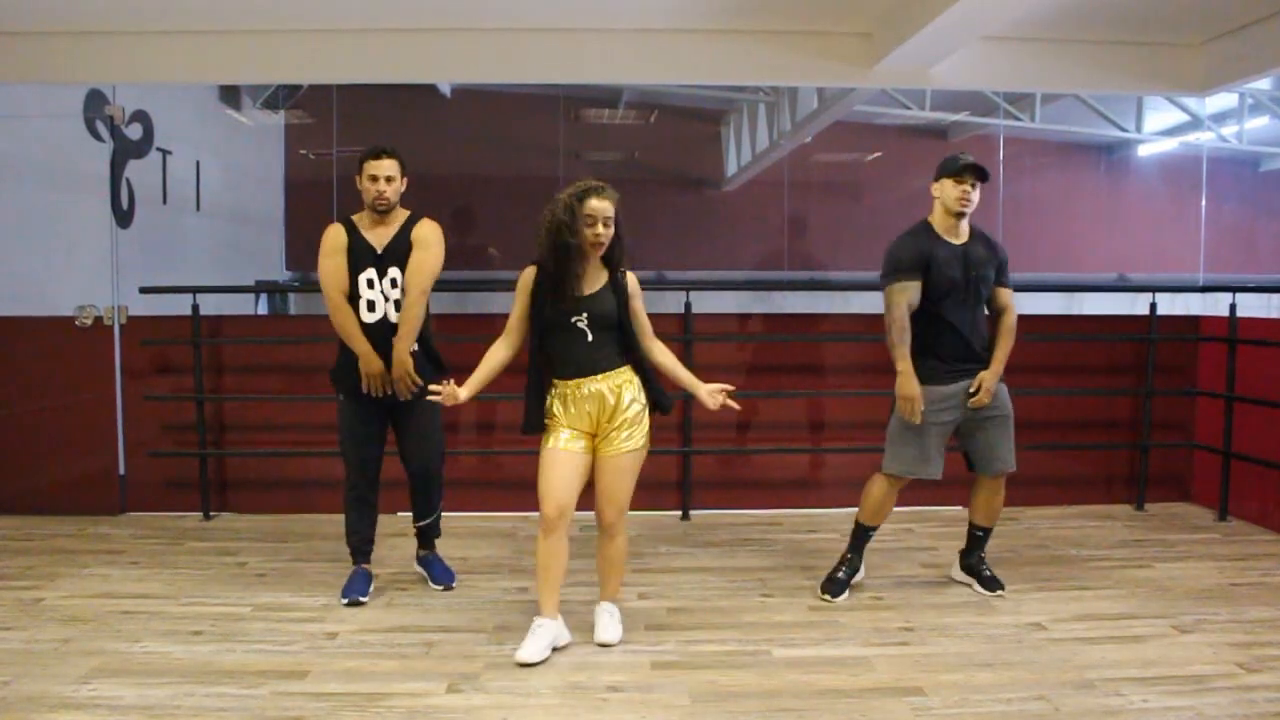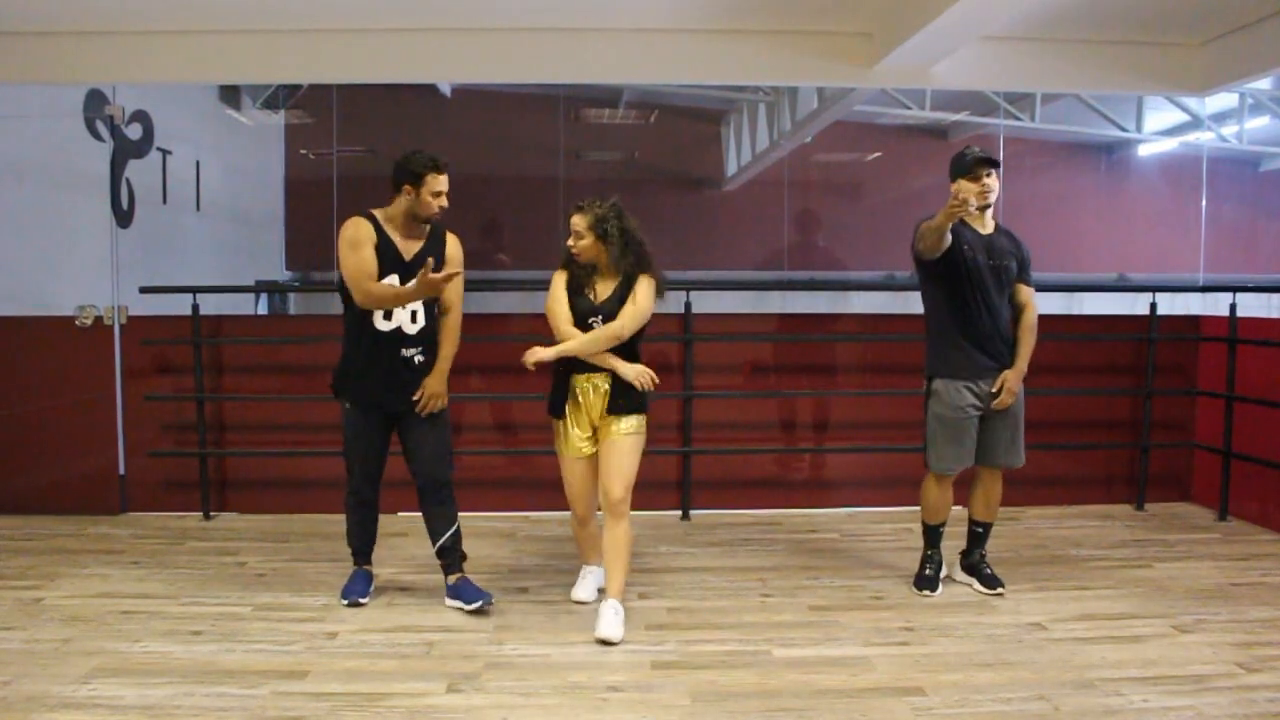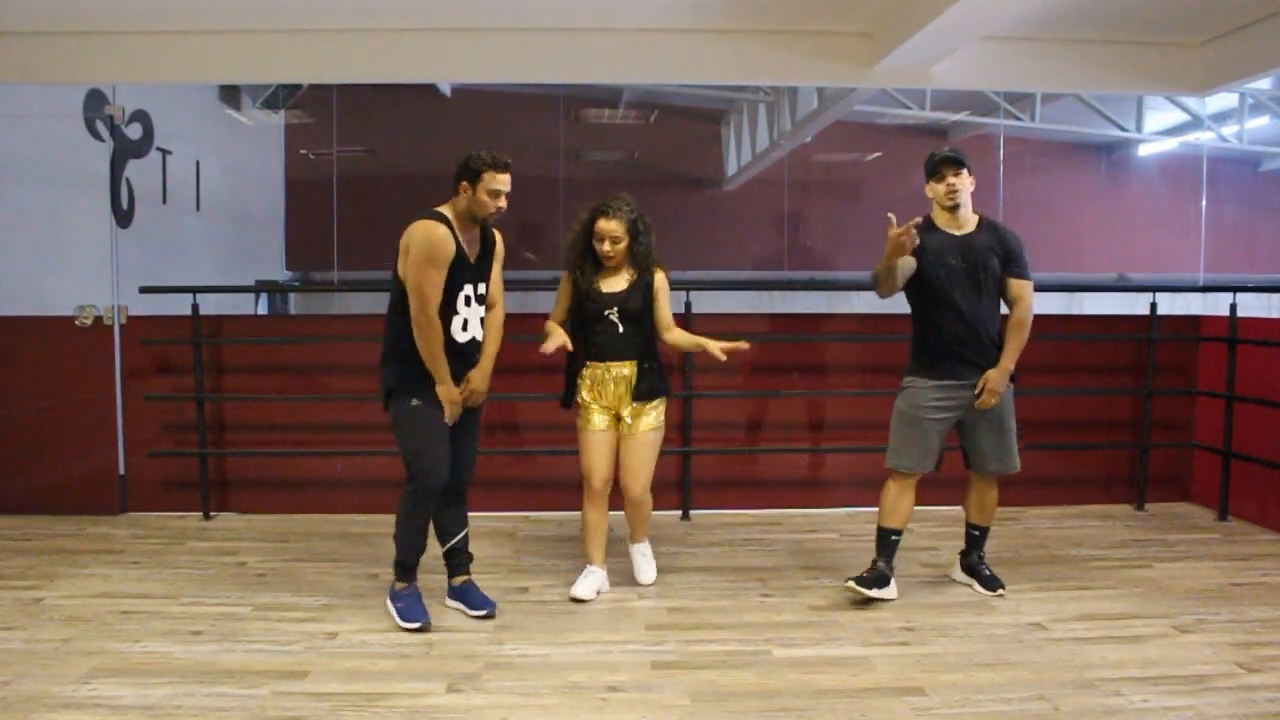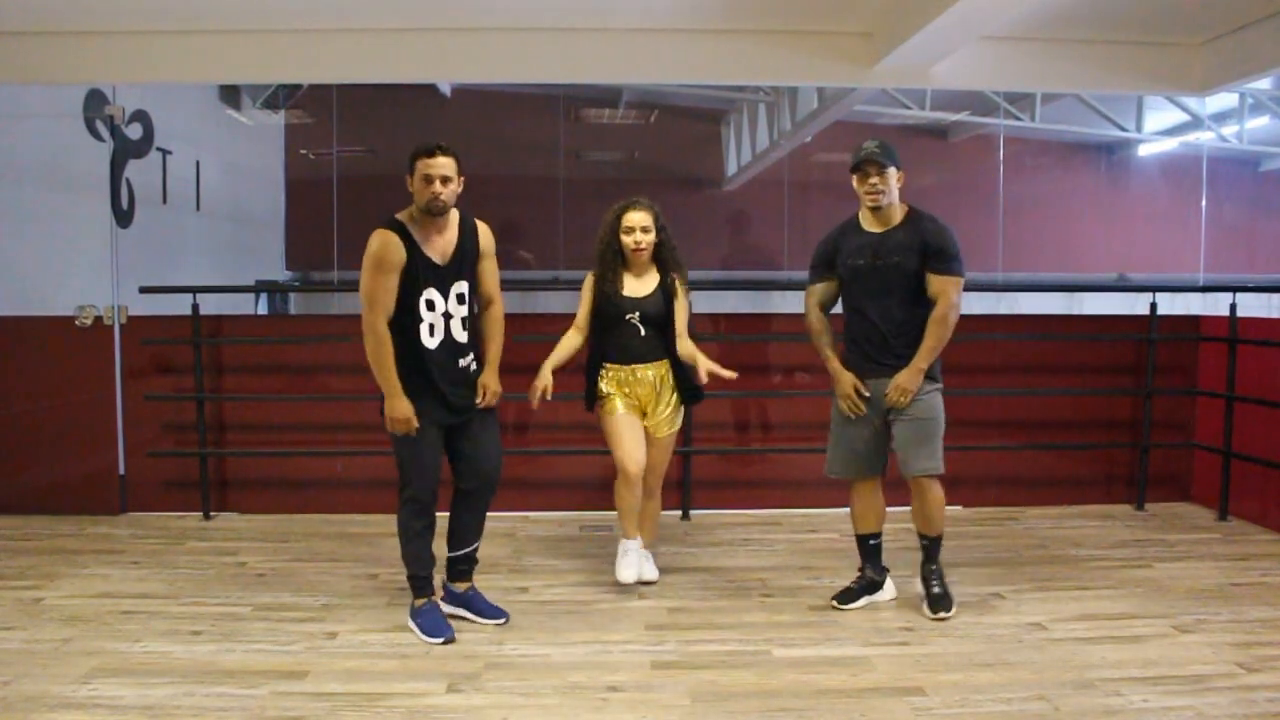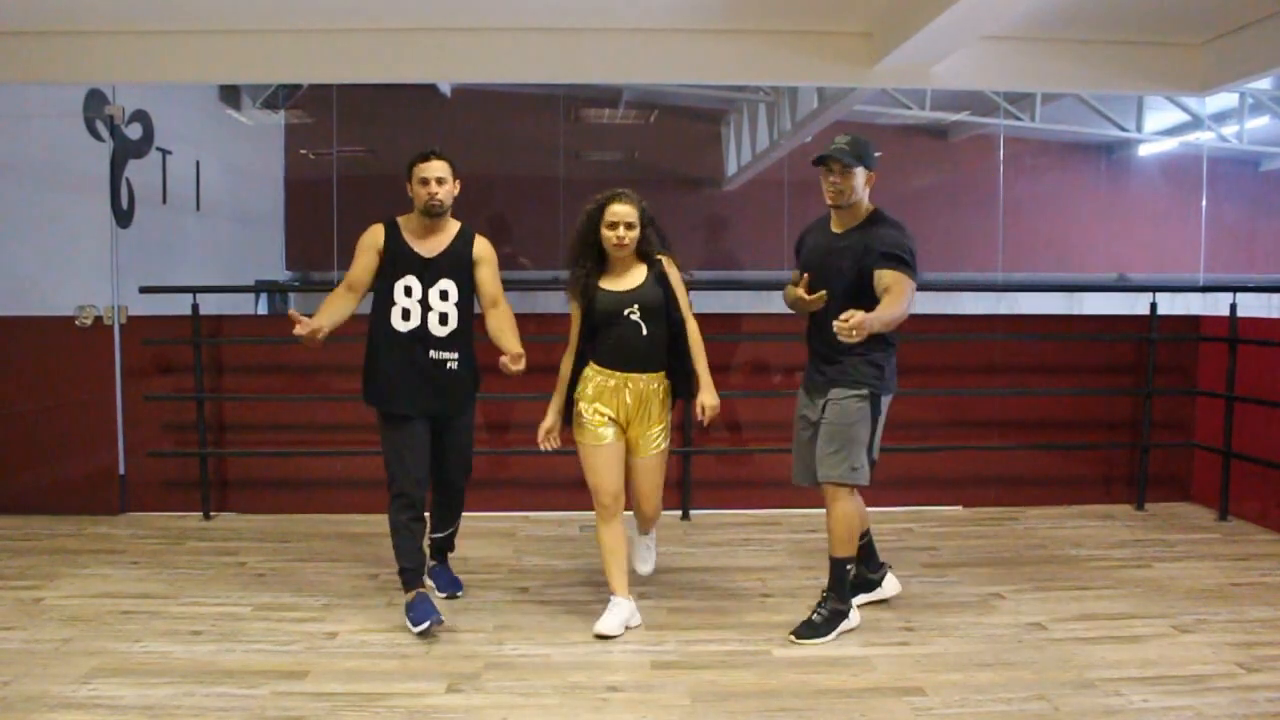
dt=0.5s
person 1, frame 1
left shoulder: (425, 230)
right shoulder: (338, 235)
left elbow: (417, 293)
right elbow: (336, 302)
left wrist: (402, 353)
right wrist: (367, 358)
left hip: (414, 371)
right hip: (360, 373)
left knee: (427, 466)
right knee: (360, 475)
left ankle: (428, 550)
right ankle: (361, 565)
person 1, frame 2
left shoulder: (447, 242)
right shoulder: (359, 230)
left elbow: (451, 313)
right elbow: (363, 294)
left wrist: (440, 375)
right wrist: (417, 291)
left hip: (421, 382)
right hip: (365, 382)
left knee: (435, 480)
right knee: (362, 481)
left ankle: (455, 577)
right ankle: (362, 566)
person 1, frame 3
left shoulder: (492, 240)
right shoulder: (430, 234)
left elbow: (494, 308)
right elbow: (424, 315)
left wrist: (482, 370)
right wrist: (442, 383)
left hip: (464, 380)
right hip: (416, 380)
left knee: (456, 482)
right knee: (428, 479)
left ankle: (459, 579)
right ankle: (403, 582)
person 1, frame 4
left shoulder: (478, 233)
right shoulder: (388, 242)
left elbow: (491, 304)
right elbow: (374, 323)
left wrist: (491, 371)
right wrist: (393, 396)
left hip: (464, 383)
right hip: (413, 390)
left knee: (482, 478)
right knee: (420, 494)
left ankle: (459, 587)
right ankle: (423, 599)
person 1, frame 5
left shoulder: (477, 247)
right shoulder: (381, 236)
left elbow: (495, 303)
right elbow: (352, 289)
left wrist: (510, 345)
right wrist: (318, 322)
left hip: (454, 386)
right hip: (397, 387)
left knee: (452, 481)
right knee: (407, 489)
left ankle: (440, 561)
right ankle: (414, 590)
person 2, frame 1
left shoulder: (991, 250)
right shoulder: (911, 247)
left elbow: (1006, 312)
right elbow: (898, 310)
left wrist: (995, 370)
right wrist: (904, 373)
left hip: (982, 380)
right hip: (931, 381)
left knee: (994, 474)
right knee: (895, 472)
left ankle: (972, 558)
right ankle: (851, 559)
person 2, frame 2
left shoulder: (1013, 245)
right shoulder: (943, 229)
left elbow: (1026, 310)
right elbow: (929, 240)
left wrist: (1018, 370)
right wrist: (945, 218)
left hip: (1002, 376)
right hip: (953, 375)
left knee: (992, 468)
right knee: (943, 470)
left ankle: (973, 558)
right ankle: (932, 556)
person 2, frame 3
left shoulder: (1003, 240)
right shoulder: (914, 238)
left elbow: (1022, 307)
right elbow: (886, 285)
left wrist: (1004, 368)
right wrist: (892, 258)
left hip: (987, 377)
right hip: (927, 379)
left knee: (988, 473)
right knee: (904, 472)
left ankle: (972, 561)
right ankle: (883, 568)
person 2, frame 4
left shoulder: (931, 234)
right shoulder: (837, 242)
left elbow: (947, 306)
right elbow: (815, 307)
left wrist: (916, 370)
right wrist: (835, 369)
left hip: (914, 377)
right hip: (858, 378)
left knee: (922, 475)
right knee: (862, 476)
left ankle: (932, 568)
right ankle: (873, 574)
person 2, frame 5
left shoulder: (887, 237)
right shoulder: (812, 234)
left elbow: (900, 298)
right elbow: (797, 288)
left wrist: (872, 320)
right wrist: (796, 298)
left hip: (861, 381)
right hip: (816, 378)
left knee: (838, 483)
right knee: (827, 483)
left ankle: (839, 601)
right ankle: (872, 573)
person 3, frame 1
left shoulder: (623, 281)
right shoulder: (536, 277)
left elbow: (649, 343)
right elbow: (510, 339)
left wrist: (697, 387)
right wrist: (468, 388)
left hip: (622, 402)
right hip: (564, 406)
left knee: (610, 517)
right knee: (553, 513)
left ankle: (608, 606)
right ankle: (546, 622)
person 3, frame 2
left shoulder: (641, 283)
right shoulder: (565, 279)
left elbow: (617, 332)
right elbow: (566, 330)
left wrist: (553, 353)
right wrist: (620, 365)
left hip: (622, 402)
right hip: (575, 398)
left knee: (616, 501)
right knee: (580, 509)
left ankle: (613, 602)
right ankle: (593, 565)
person 3, frame 3
left shoulder: (651, 277)
right shoulder: (576, 276)
left elbow: (668, 332)
right elbow: (556, 322)
left wrist: (705, 343)
right wrist: (556, 335)
left hip: (642, 386)
right hip: (594, 388)
left knee: (636, 488)
right knee: (596, 484)
left ankle: (640, 544)
right ankle: (594, 568)
person 3, frame 4
left shoulder: (672, 281)
right shoulder: (599, 279)
left elbow: (680, 339)
right elbow: (578, 332)
left wrist: (701, 361)
right wrist: (548, 366)
left hip: (663, 385)
right hip: (616, 386)
left knee: (652, 482)
right knee: (631, 468)
left ankle: (644, 550)
right ankle: (628, 540)
person 3, frame 5
left shoulder: (661, 270)
right shoulder: (584, 284)
left elbow: (688, 330)
right elbow: (574, 349)
left wrist: (706, 387)
right wrist: (555, 409)
left hip: (652, 398)
right hip: (598, 396)
left knee: (645, 505)
right knee: (606, 502)
left ankle: (645, 533)
right ankle: (621, 601)
